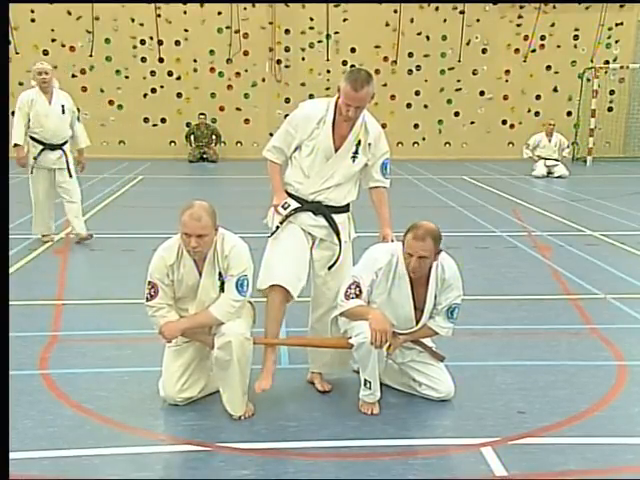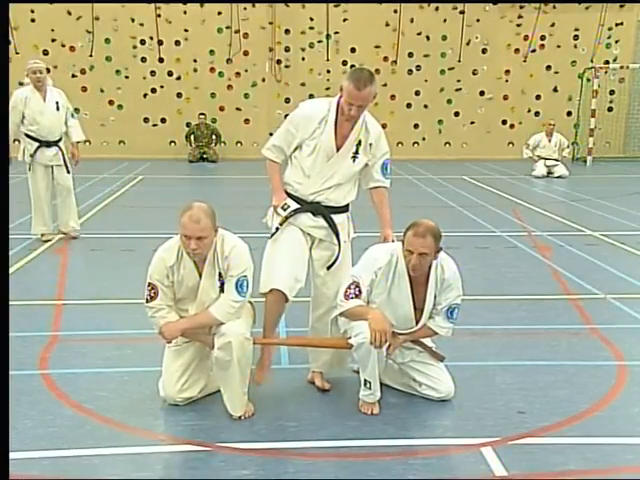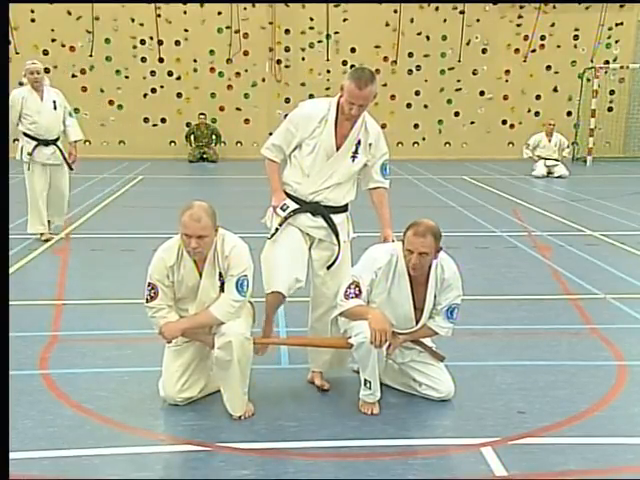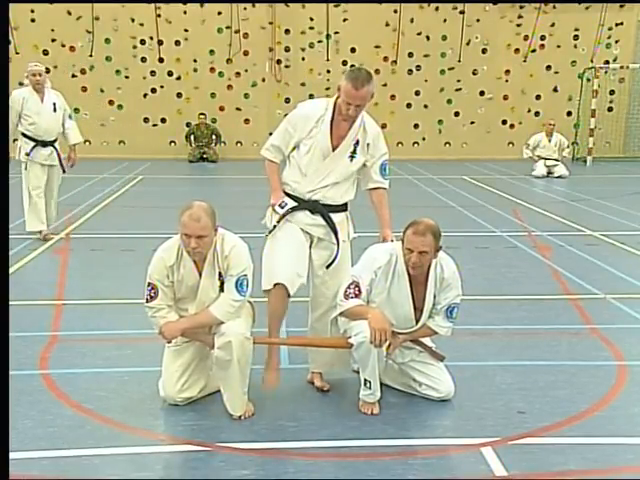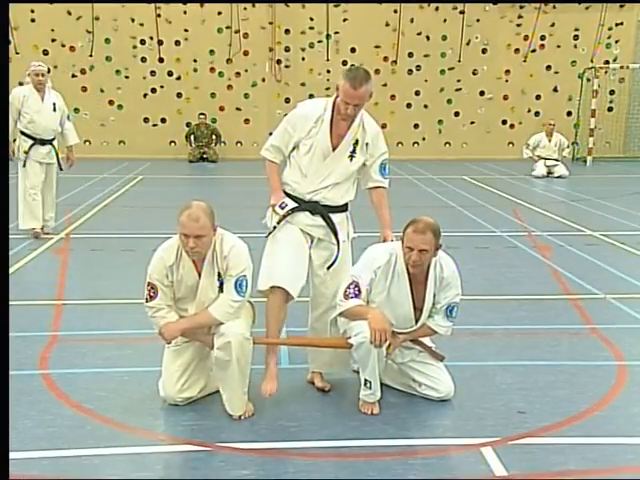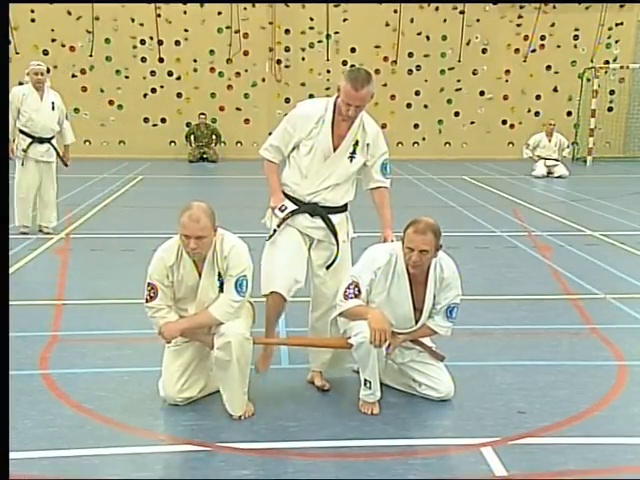
dt=0.2s
person 1, frame 1
left shoulder: (373, 133)
right shoulder: (308, 113)
left elbow: (377, 181)
right elbow: (274, 153)
left wrist: (386, 226)
right wrist: (279, 194)
left hip: (335, 220)
right hip: (295, 211)
left knee: (331, 297)
right knee: (281, 282)
left ankle: (318, 368)
right ankle: (269, 360)
person 1, frame 2
left shoulder: (373, 133)
right shoulder: (309, 113)
left elbow: (377, 182)
right elbow: (274, 152)
left wrist: (386, 226)
right wrist: (278, 194)
left hip: (335, 219)
right hip: (293, 211)
left knee: (330, 296)
right knee: (280, 284)
left ankle: (319, 368)
right ankle: (265, 349)
person 1, frame 3
left shoulder: (372, 134)
right shoulder: (309, 112)
left elbow: (376, 182)
right elbow: (272, 151)
left wrist: (386, 228)
right wrist: (277, 194)
left hip: (334, 220)
right hip: (292, 212)
left knee: (330, 296)
right knee: (280, 283)
left ankle: (318, 367)
right ankle: (267, 327)
person 1, frame 4
left shoulder: (371, 133)
right shoulder: (306, 113)
left elbow: (376, 182)
right elbow: (272, 152)
left wrist: (386, 228)
right wrist: (276, 193)
left hip: (334, 219)
right hip: (293, 210)
left knee: (329, 297)
right knee: (282, 280)
left ankle: (317, 368)
right ankle: (273, 354)
person 1, frame 5
left shoulder: (371, 133)
right shoulder: (306, 112)
left elbow: (376, 182)
right elbow: (272, 153)
left wrist: (386, 227)
right wrist: (276, 194)
left hip: (334, 219)
right hip: (292, 210)
left knee: (330, 297)
right knee: (281, 283)
left ankle: (318, 367)
right ankle: (271, 362)
person 1, frame 6
left shoulder: (371, 133)
right shoulder: (306, 113)
left elbow: (378, 182)
right elbow: (271, 152)
left wrist: (387, 228)
right wrist: (276, 194)
left hip: (333, 220)
right hip: (292, 212)
left knee: (330, 296)
right knee: (279, 283)
left ankle: (318, 367)
right ankle: (268, 340)
person 2, frame 1
left shoulder: (235, 249)
right shoulder: (165, 255)
left elbow: (232, 304)
right elbow: (158, 309)
left wrist: (182, 324)
right wrist: (207, 340)
left hip: (227, 315)
right hip: (186, 328)
left knee: (234, 336)
right knee: (174, 394)
left ankle: (238, 399)
right ankle: (220, 371)
person 2, frame 2
left shoulder: (235, 249)
right shoulder: (165, 256)
left elbow: (231, 305)
right elbow: (158, 310)
left wrist: (182, 325)
right wrist: (207, 340)
left hip: (227, 315)
right hip: (186, 329)
left knee: (234, 336)
right knee: (174, 394)
left ankle: (238, 399)
right ankle: (219, 369)
person 2, frame 3
left shoulder: (235, 249)
right shoulder: (165, 256)
left elbow: (231, 305)
right elbow: (158, 310)
left wrist: (182, 324)
right wrist: (208, 340)
left hip: (227, 315)
right hip: (186, 328)
left knee: (235, 337)
right knee: (174, 394)
left ankle: (239, 400)
right ankle: (219, 369)
person 2, frame 4
left shoulder: (235, 249)
right shoulder: (165, 256)
left elbow: (231, 304)
right elbow: (158, 310)
left wrist: (182, 324)
right wrist: (208, 339)
left hip: (227, 315)
right hip: (186, 328)
left knee: (234, 336)
right knee: (174, 394)
left ankle: (238, 399)
right ankle: (217, 368)
person 2, frame 5
left shoulder: (234, 249)
right shoulder: (164, 256)
left elbow: (230, 305)
right elbow: (158, 310)
left wrist: (181, 325)
right wrist: (207, 339)
left hip: (227, 314)
right hip: (186, 328)
left knee: (233, 337)
right knee: (174, 394)
left ankle: (238, 399)
right ankle: (221, 371)
person 2, frame 6
left shoulder: (234, 249)
right shoulder: (164, 256)
left elbow: (231, 304)
right elbow: (157, 310)
left wrist: (181, 325)
right wrist: (206, 339)
left hip: (227, 314)
right hip: (185, 329)
left knee: (233, 337)
right knee: (174, 394)
left ankle: (238, 399)
right ankle: (217, 368)
person 3, frame 1
left shoulder: (448, 271)
right shoulder: (379, 256)
left elbow: (442, 322)
right elbow: (345, 304)
left wrist: (403, 338)
right wrist: (373, 314)
left hip: (412, 341)
right hip: (371, 325)
left knee: (443, 391)
right knee: (368, 335)
left ankle: (378, 369)
right ankle: (369, 394)
person 3, frame 2
left shoulder: (448, 271)
right shoulder: (378, 257)
left elbow: (442, 322)
right elbow: (345, 304)
left wrist: (403, 338)
right wrist: (373, 313)
left hip: (411, 340)
right hip: (371, 324)
left knee: (443, 391)
right knee: (368, 336)
left ankle: (379, 369)
right ankle: (369, 394)
person 3, frame 3
left shoulder: (448, 271)
right shoulder: (378, 257)
left elbow: (442, 322)
right elbow: (345, 304)
left wrist: (403, 338)
right wrist: (373, 313)
left hip: (411, 340)
right hip: (369, 324)
left knee: (443, 390)
right knee: (368, 335)
left ankle: (378, 368)
right ankle: (369, 394)
person 3, frame 4
left shoulder: (447, 270)
right shoulder: (378, 256)
left elbow: (441, 322)
right elbow: (345, 304)
left wrist: (402, 337)
right wrist: (373, 313)
left hip: (411, 340)
right hip: (369, 324)
left knee: (443, 391)
right knee: (368, 334)
left ankle: (379, 369)
right ankle: (369, 394)
person 3, frame 5
left shoulder: (447, 270)
right shoulder: (377, 256)
left elbow: (441, 321)
right elbow: (345, 304)
left wrist: (402, 338)
right wrist: (373, 313)
left hip: (411, 340)
right hip: (370, 323)
left knee: (443, 391)
right knee: (368, 335)
left ankle: (379, 369)
right ankle: (369, 394)
person 3, frame 6
left shoulder: (447, 270)
right shoulder: (377, 257)
left elbow: (441, 321)
right elbow: (345, 304)
left wrist: (402, 337)
right wrist: (373, 313)
left hip: (411, 340)
right hip: (370, 324)
left knee: (443, 390)
right knee: (367, 334)
left ankle: (381, 369)
right ankle: (369, 394)
person 4, frame 1
left shoulder: (64, 97)
right shoulder: (27, 97)
left elbow: (76, 125)
right elbow: (19, 125)
left wrist: (81, 152)
right wrist: (20, 149)
left hip: (62, 153)
right hip: (38, 153)
left knee: (71, 192)
right knee: (41, 195)
left ankle: (79, 230)
right ankle: (45, 231)
person 4, frame 2
left shoulder: (59, 94)
right shoulder: (21, 95)
left elbow: (71, 121)
right elbow: (13, 123)
left wrist: (75, 147)
left hip: (57, 149)
right hip: (34, 150)
left knee: (66, 188)
right knee: (40, 192)
left ankle: (68, 226)
right ankle: (44, 229)
person 4, frame 3
left shoulder: (56, 94)
right shoulder: (18, 95)
left elbow: (69, 120)
right elbow: (11, 122)
left wrist: (73, 146)
left hip: (55, 148)
right hip: (33, 149)
left knee: (59, 190)
right knee: (37, 191)
left ankle: (50, 220)
right ankle: (42, 229)
person 4, frame 4
left shoulder: (56, 97)
right shoulder: (19, 96)
left elbow: (68, 122)
right elbow: (11, 123)
left wrist: (72, 149)
left hip: (52, 149)
right hip: (30, 150)
left knee: (51, 190)
right knee: (35, 189)
left ankle: (46, 223)
right ankle: (41, 228)
person 4, frame 5
left shoulder: (56, 97)
right shoulder: (19, 93)
left elbow: (66, 123)
right elbow: (11, 120)
left wrist: (70, 149)
right wrist: (9, 143)
left hip: (50, 148)
right hip: (28, 147)
left knee: (48, 188)
right knee: (31, 187)
left ankle: (44, 222)
right ankle: (34, 225)
person 4, frame 6
left shoulder: (54, 96)
right shoulder: (19, 92)
left elbow: (63, 122)
right elbow: (10, 119)
left wrist: (66, 148)
right wrist: (9, 142)
left hip: (49, 148)
right hip: (27, 146)
left knee: (48, 188)
right knee: (26, 187)
left ankle: (45, 223)
right ankle: (23, 223)
